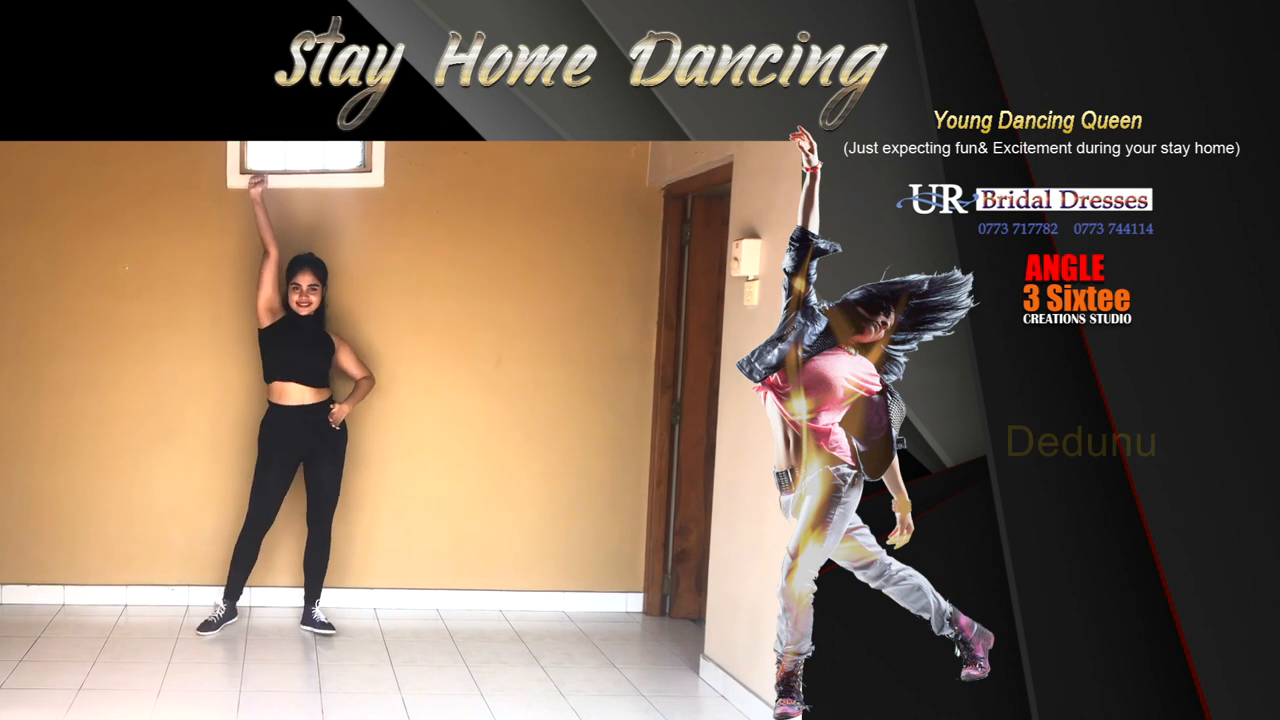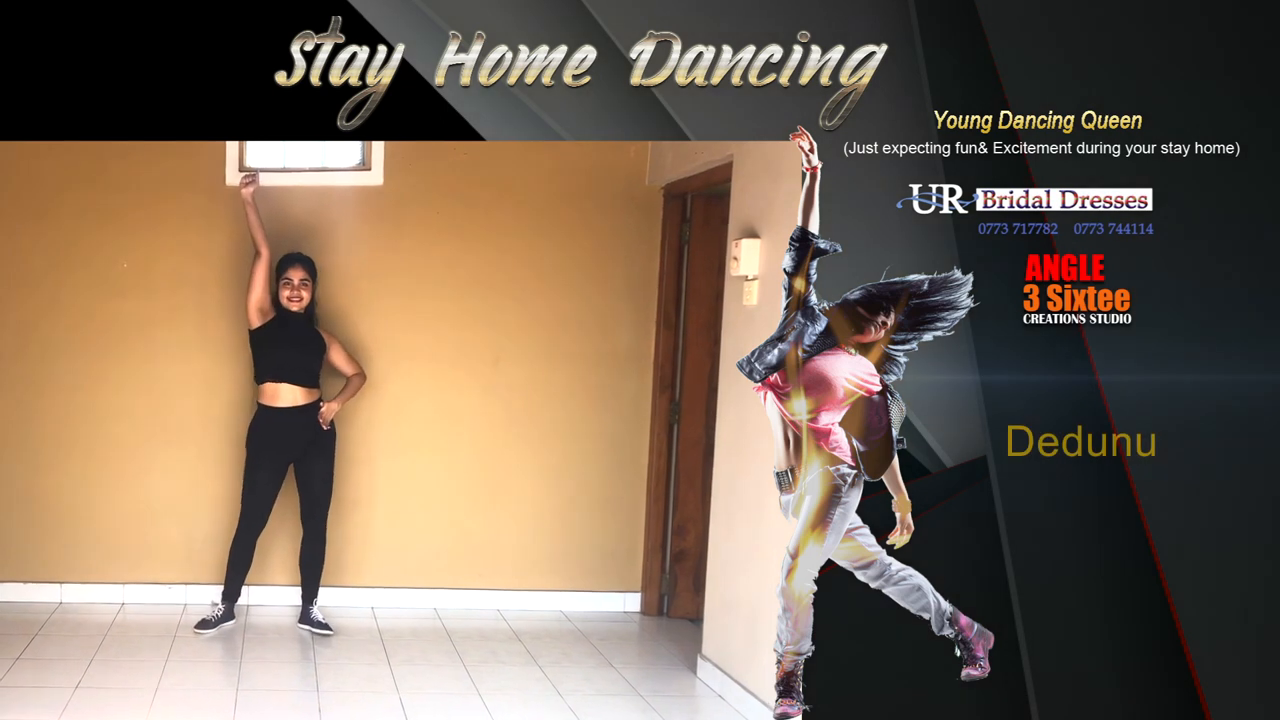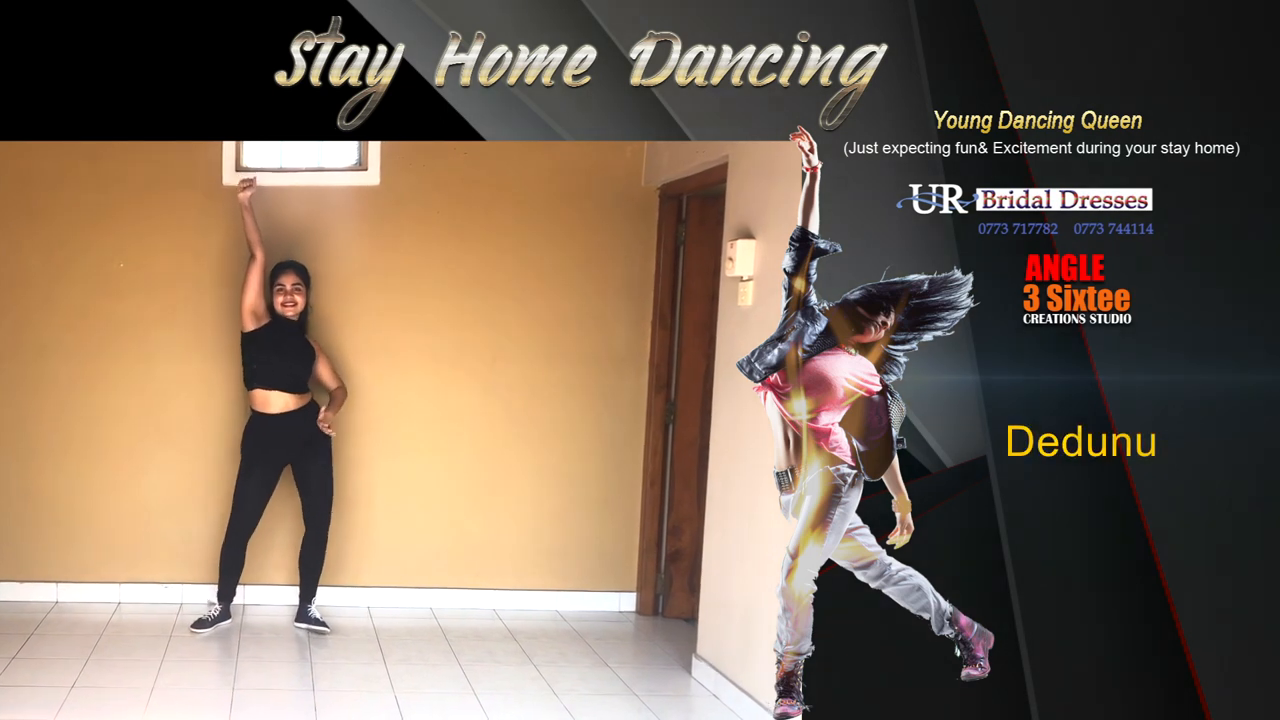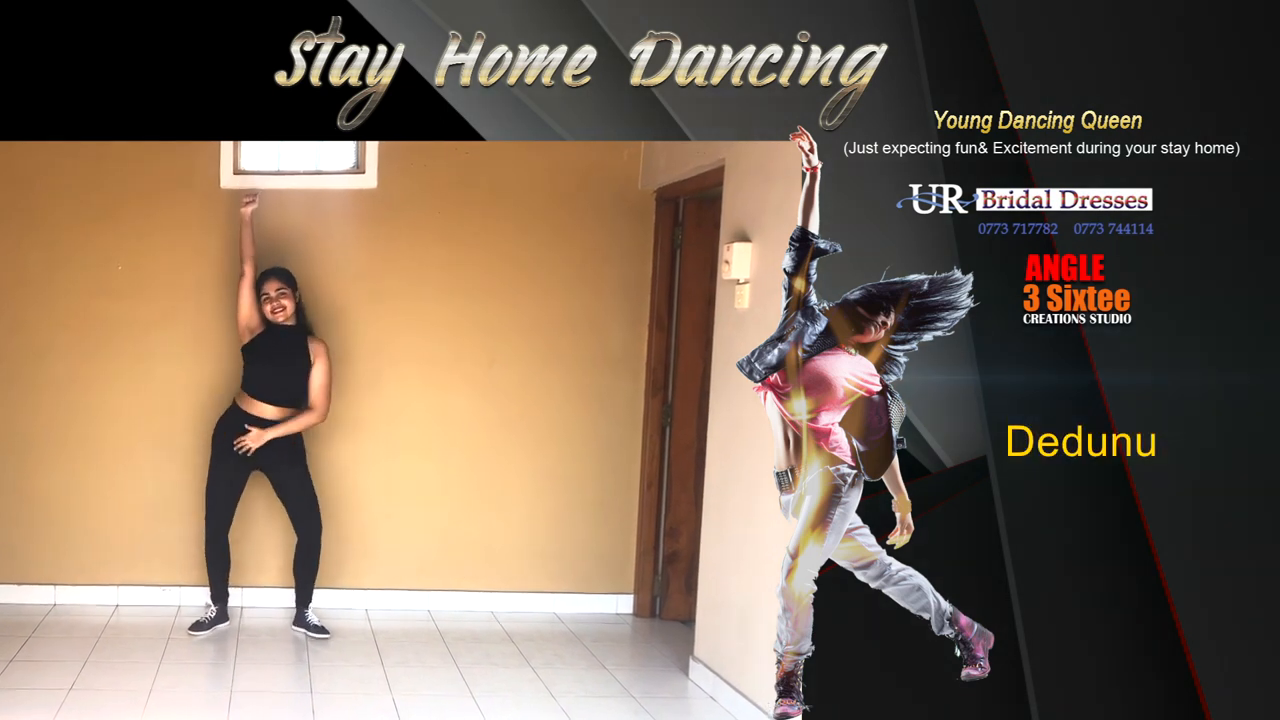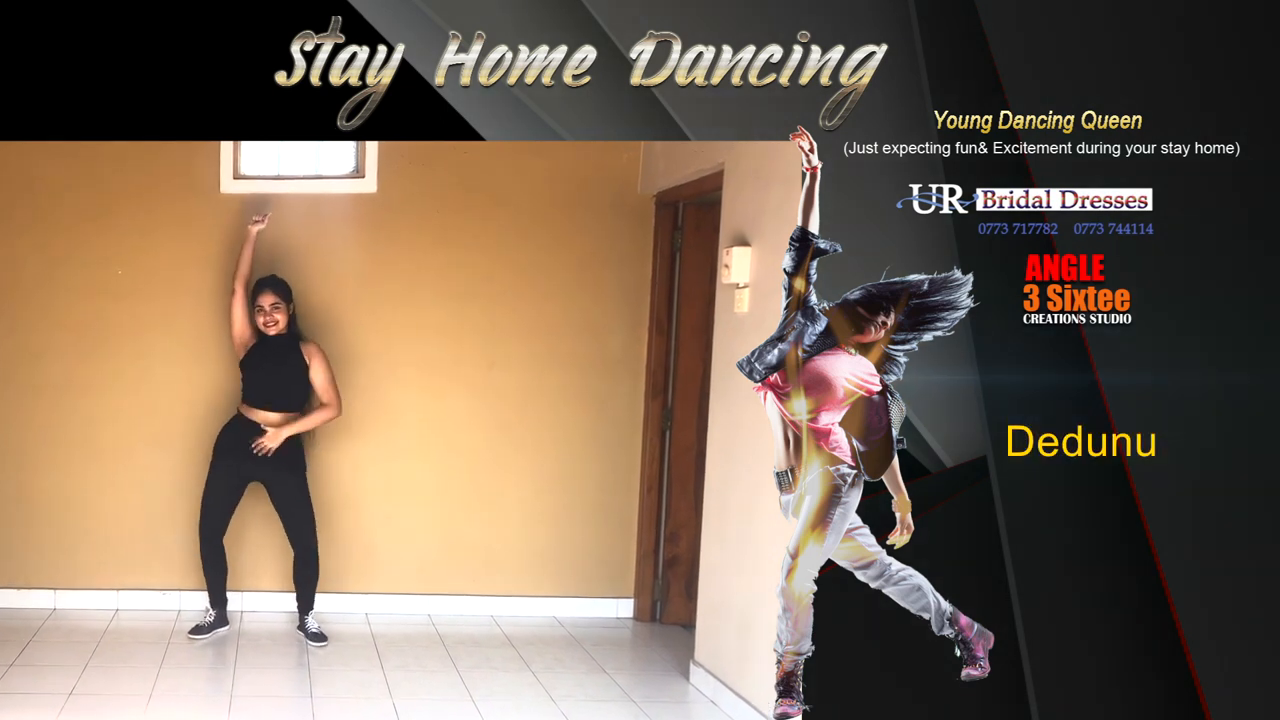
dt=0.4s
person 1, frame 1
left shoulder: (868, 379)
right shoulder: (805, 320)
left elbow: (881, 445)
right elbow: (805, 243)
left wrist: (902, 504)
right wrist: (814, 173)
left hip: (833, 475)
right hip: (793, 481)
left knee: (796, 576)
right knee: (875, 566)
person 1, frame 2
left shoulder: (868, 377)
right shoulder: (805, 317)
left elbow: (880, 446)
right elbow: (807, 243)
left wrist: (902, 505)
right wrist: (814, 173)
left hip: (832, 474)
right hip: (792, 480)
left knee: (795, 577)
right knee: (875, 566)
person 1, frame 3
left shoulder: (868, 379)
right shoulder: (804, 319)
left elbow: (881, 445)
right elbow: (806, 243)
left wrist: (902, 504)
right wrist: (813, 172)
left hip: (832, 474)
right hip: (792, 481)
left knee: (795, 576)
right knee: (876, 567)
person 1, frame 4
left shoulder: (868, 378)
right shoulder: (805, 317)
left elbow: (880, 446)
right elbow: (806, 243)
left wrist: (902, 504)
right wrist: (813, 173)
left hip: (832, 475)
right hip: (791, 481)
left knee: (795, 577)
right knee: (876, 567)
person 1, frame 5
left shoulder: (868, 379)
right shoulder: (804, 320)
left elbow: (880, 444)
right elbow: (806, 243)
left wrist: (902, 503)
right wrist: (813, 172)
left hip: (832, 475)
right hip: (791, 481)
left knee: (795, 577)
right knee: (877, 567)
person 2, frame 1
left shoulder: (328, 336)
right shoulder: (272, 320)
left elbow: (365, 376)
right elbow: (272, 253)
left wrist: (347, 405)
right wrist: (256, 201)
left hip: (325, 429)
right hip: (280, 428)
left knee: (320, 523)
right knee: (258, 520)
left ankle: (311, 608)
right ankle: (228, 604)
person 2, frame 2
left shoulder: (320, 337)
right shoulder: (262, 319)
left elbow: (357, 373)
right elbow: (262, 255)
left wrist: (336, 403)
right wrist: (248, 200)
left hip: (314, 430)
right hip: (269, 430)
left knee: (315, 523)
right knee: (251, 522)
left ankle: (309, 609)
right ankle: (227, 605)
person 2, frame 3
left shoulder: (308, 345)
right shoulder: (255, 323)
left elbow: (337, 386)
right elbow: (257, 258)
left wrist: (330, 412)
right wrist: (244, 204)
left hip: (309, 433)
right hip: (263, 435)
left knee: (318, 522)
right knee: (241, 524)
left ankle: (306, 608)
right ankle: (222, 605)
person 2, frame 4
left shoulder: (314, 348)
right shoulder: (254, 334)
left elbow: (318, 412)
right elbow: (247, 272)
left wrist: (267, 433)
right wrist: (246, 219)
left hip: (284, 441)
right hip: (234, 432)
left knee: (310, 527)
right knee: (216, 523)
left ankle: (303, 611)
right ankle: (218, 607)
person 2, frame 5
left shoulder: (308, 351)
right shoulder: (249, 347)
left elbow: (331, 407)
right elbow: (238, 288)
left wrist: (285, 430)
right wrist: (252, 235)
left hip: (285, 453)
right hip: (236, 445)
left knee: (305, 542)
right knee: (209, 531)
left ankle: (306, 617)
right ankle: (218, 612)
